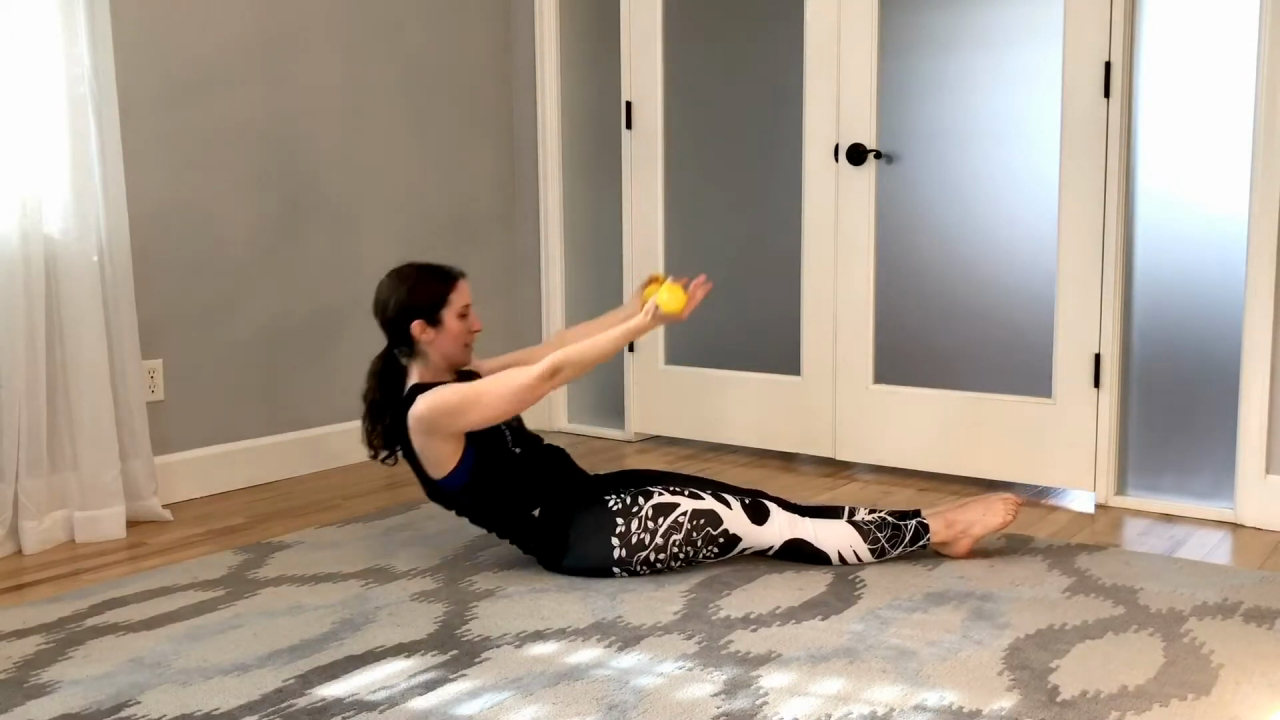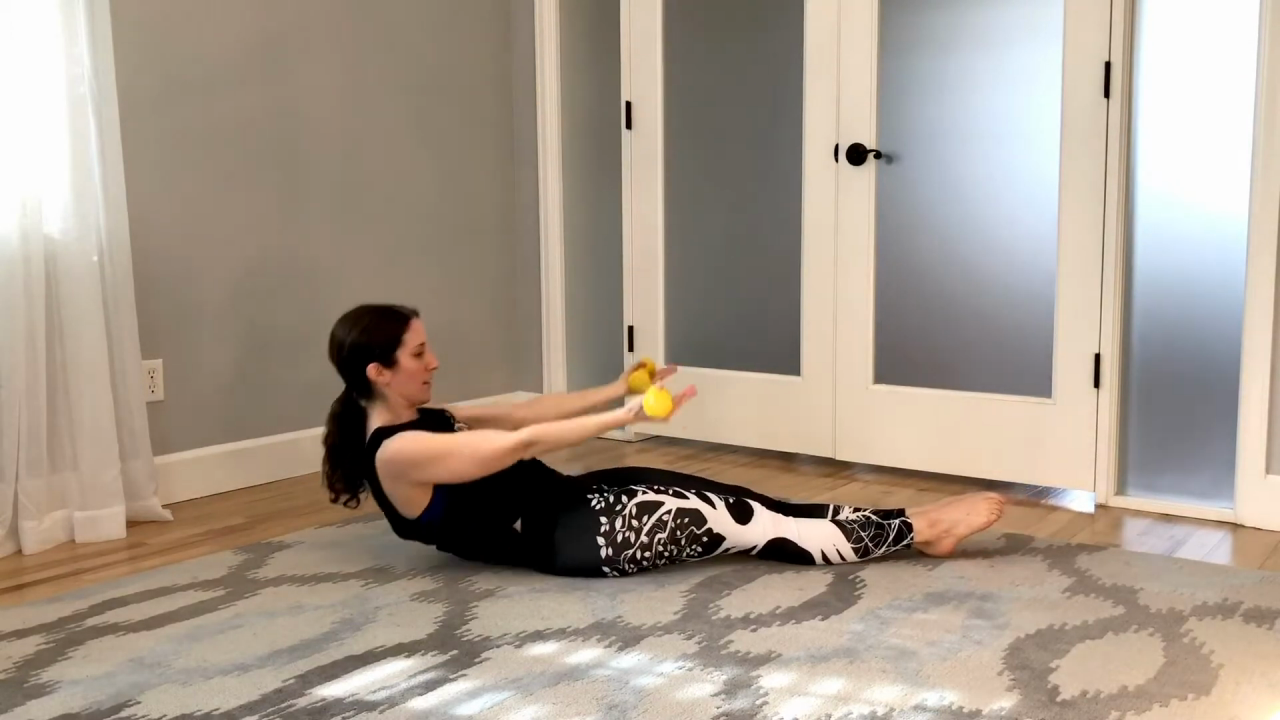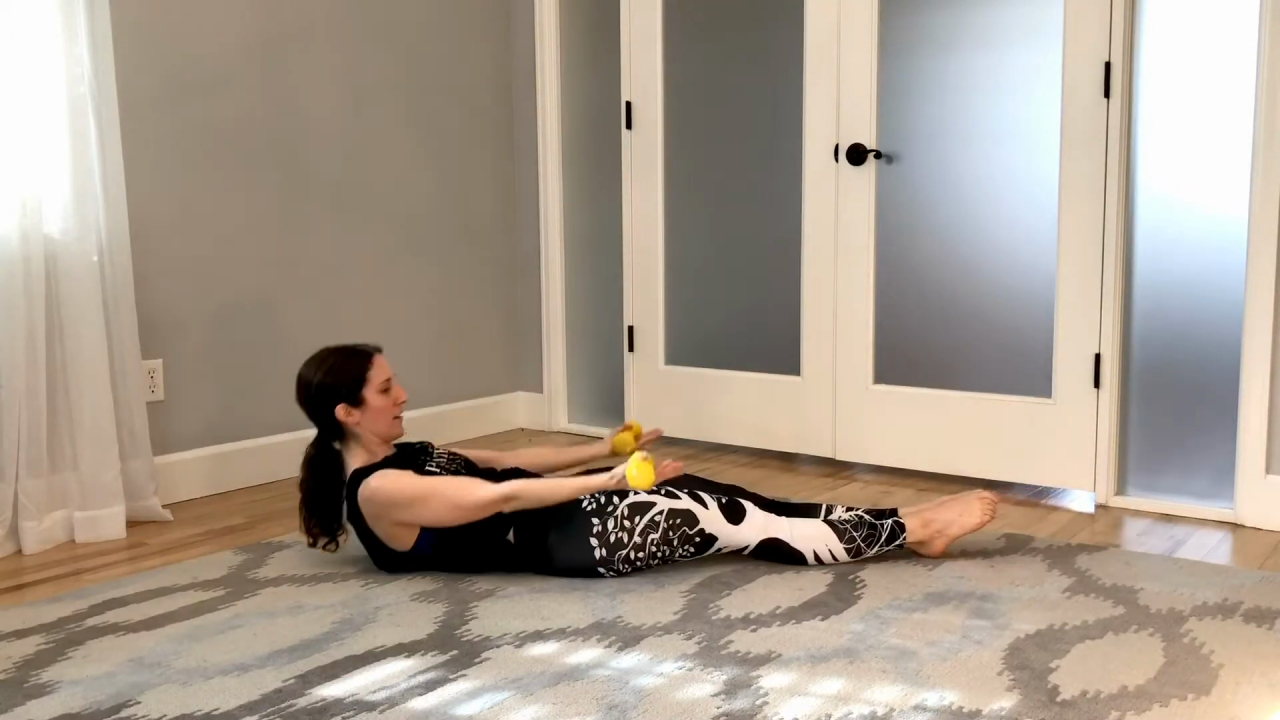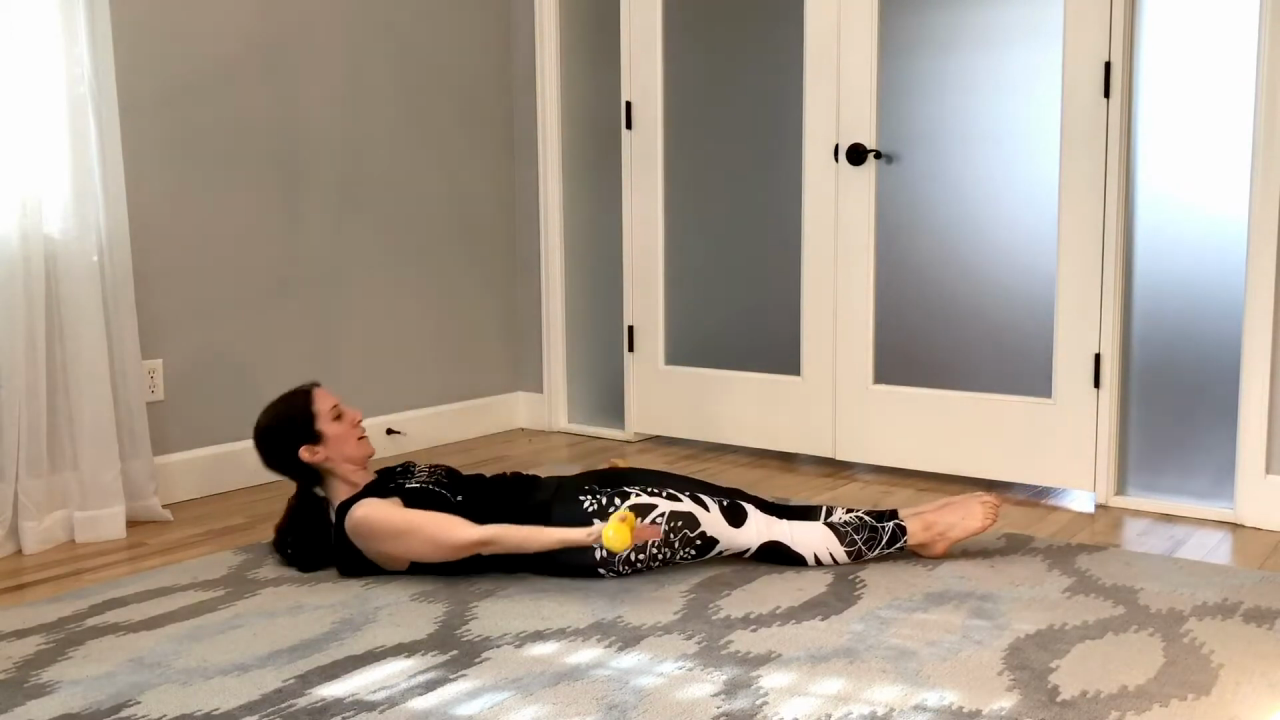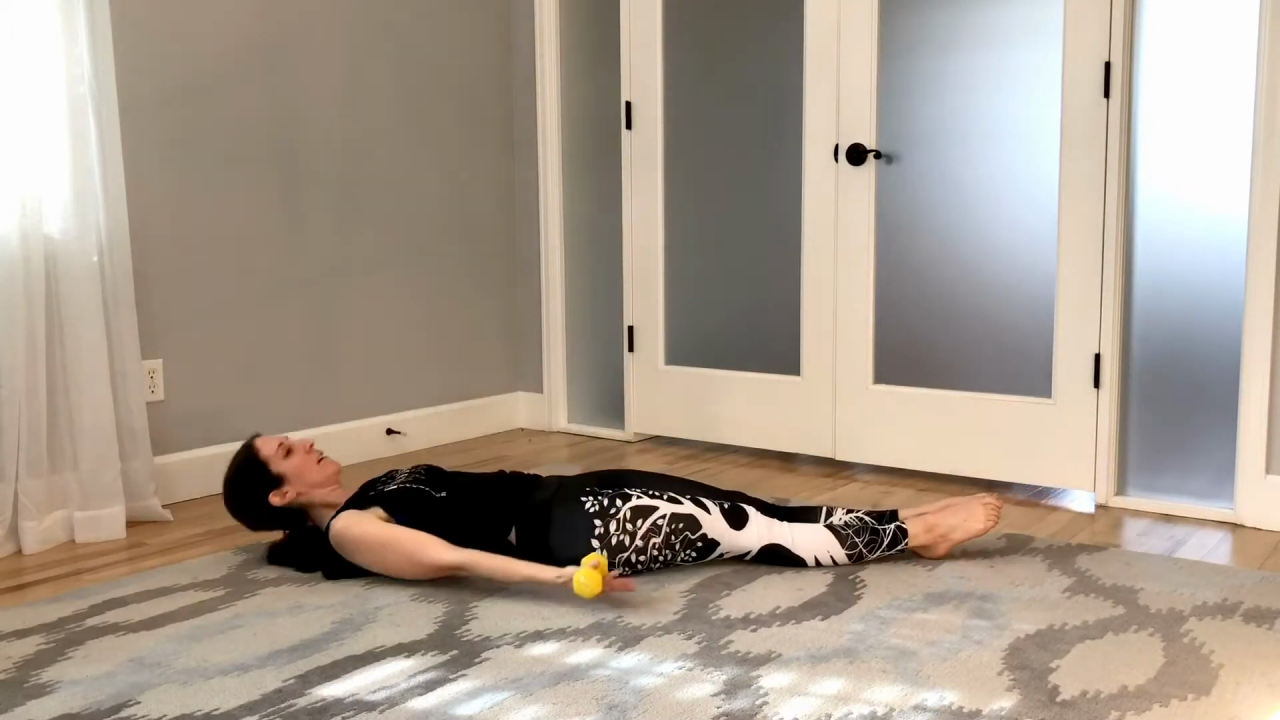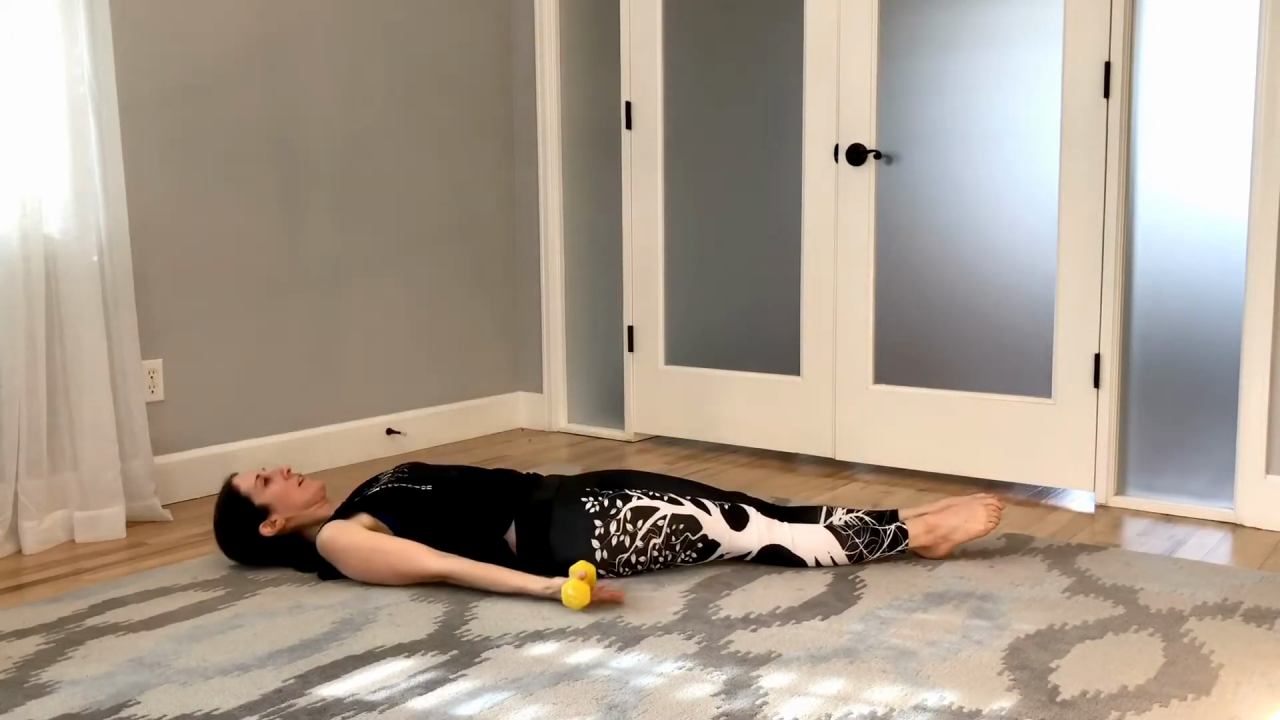
dt=0.2s
person 1, frame 1
left shoulder: (453, 382)
right shoulder: (431, 410)
left elbow: (549, 352)
right elbow: (550, 372)
left wrist: (632, 312)
right wrist: (648, 320)
left hip: (592, 500)
right hip: (578, 534)
left knee: (760, 506)
right knee: (758, 524)
left ankle: (926, 525)
right ankle: (931, 530)
person 1, frame 2
left shoulder: (418, 422)
right shoulder: (396, 454)
left elbow: (523, 414)
right elbow: (520, 442)
left wrist: (616, 391)
right wrist: (632, 411)
left hip: (575, 500)
right hip: (569, 535)
left knee: (746, 504)
right knee: (741, 524)
left ankle: (907, 524)
right ankle: (913, 530)
person 1, frame 3
left shoulder: (402, 458)
right shoulder: (375, 492)
left elbow: (504, 460)
right elbow: (498, 497)
left wrist: (601, 451)
right wrist: (608, 481)
left hip: (565, 505)
right hip: (569, 536)
left knee: (743, 505)
right knee: (737, 525)
left ankle: (903, 522)
right ankle: (908, 531)
person 1, frame 4
left shoulder: (389, 483)
right shoulder: (361, 522)
right elbow: (479, 540)
left wrist: (580, 489)
right wrist: (590, 537)
left hip: (564, 499)
right hip: (563, 525)
left knee: (737, 506)
right knee: (736, 529)
left ankle: (905, 521)
right ankle: (909, 533)
person 1, frame 5
left shoulder: (371, 497)
right shoulder: (347, 531)
right elbow: (451, 557)
right wrist: (559, 575)
left hip: (557, 497)
right hip: (560, 527)
left knee: (740, 507)
right knee: (738, 529)
left ankle: (902, 521)
right ankle: (914, 534)
person 1, frame 6
left shoulder: (368, 500)
right shoulder: (339, 540)
right elbow: (439, 563)
right wrist: (543, 585)
left hip: (550, 496)
right hip: (555, 530)
left knee: (732, 507)
right knee: (727, 528)
left ankle: (898, 522)
right ankle: (907, 535)
